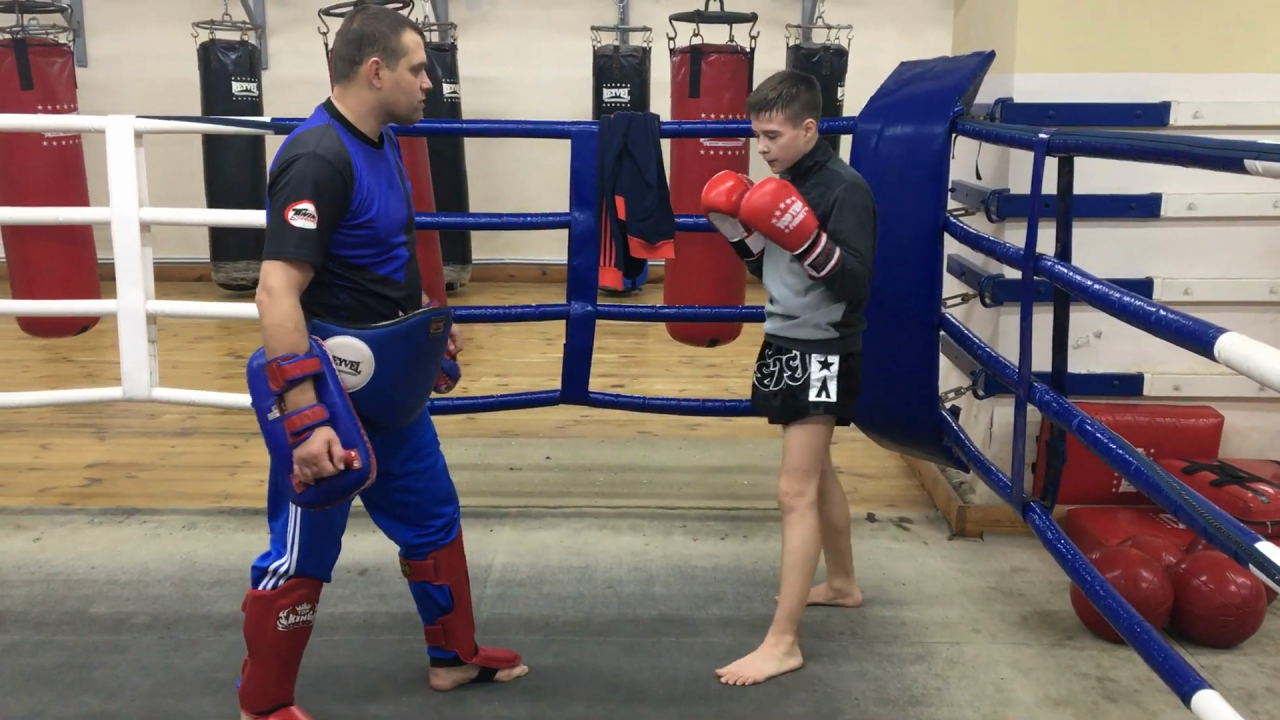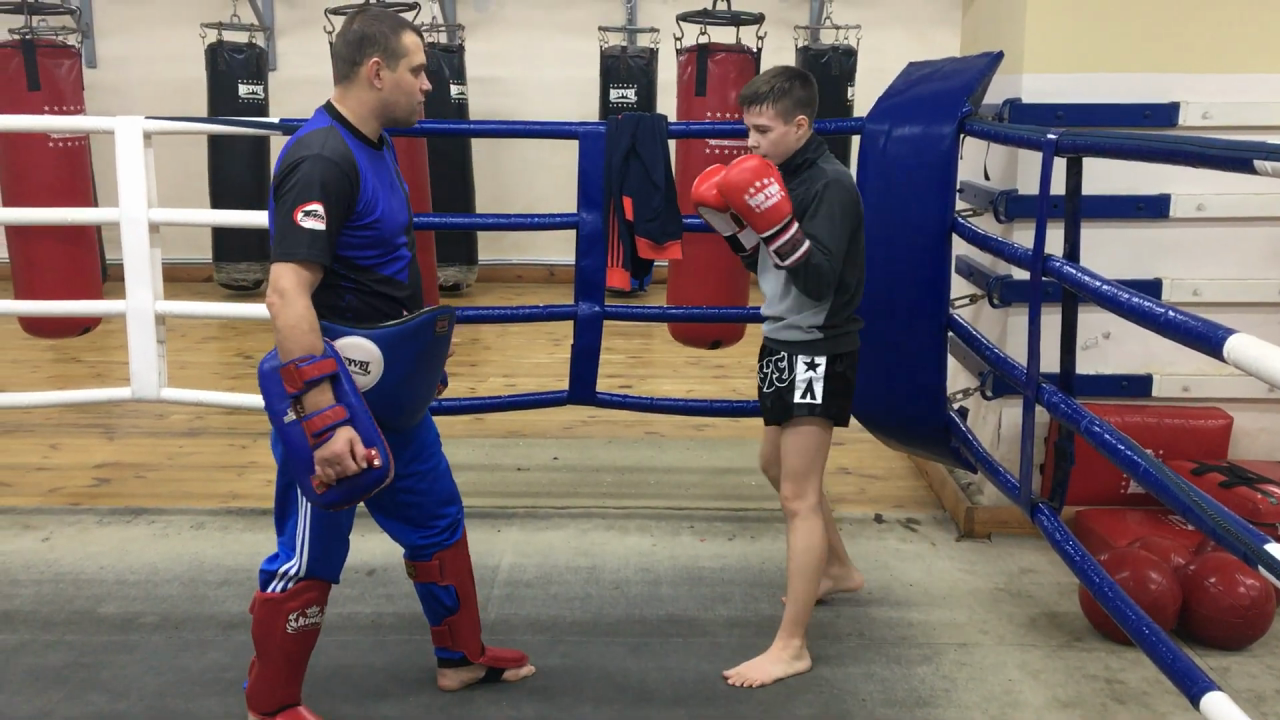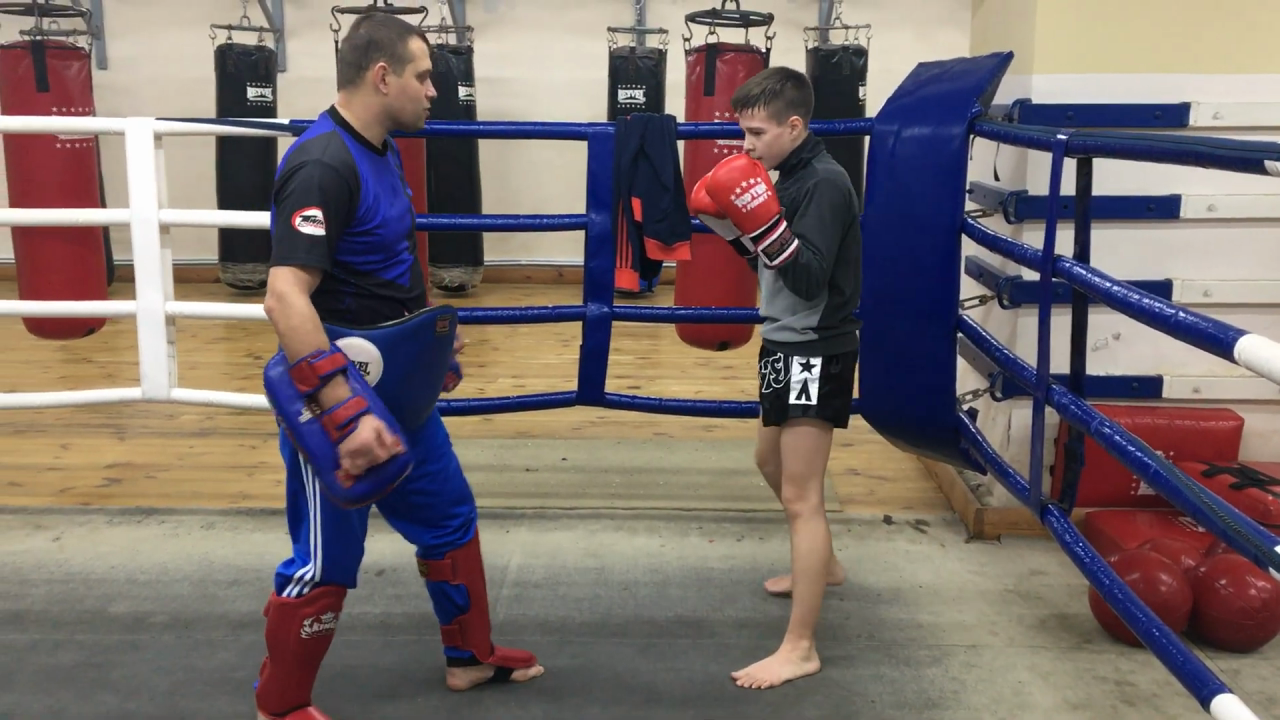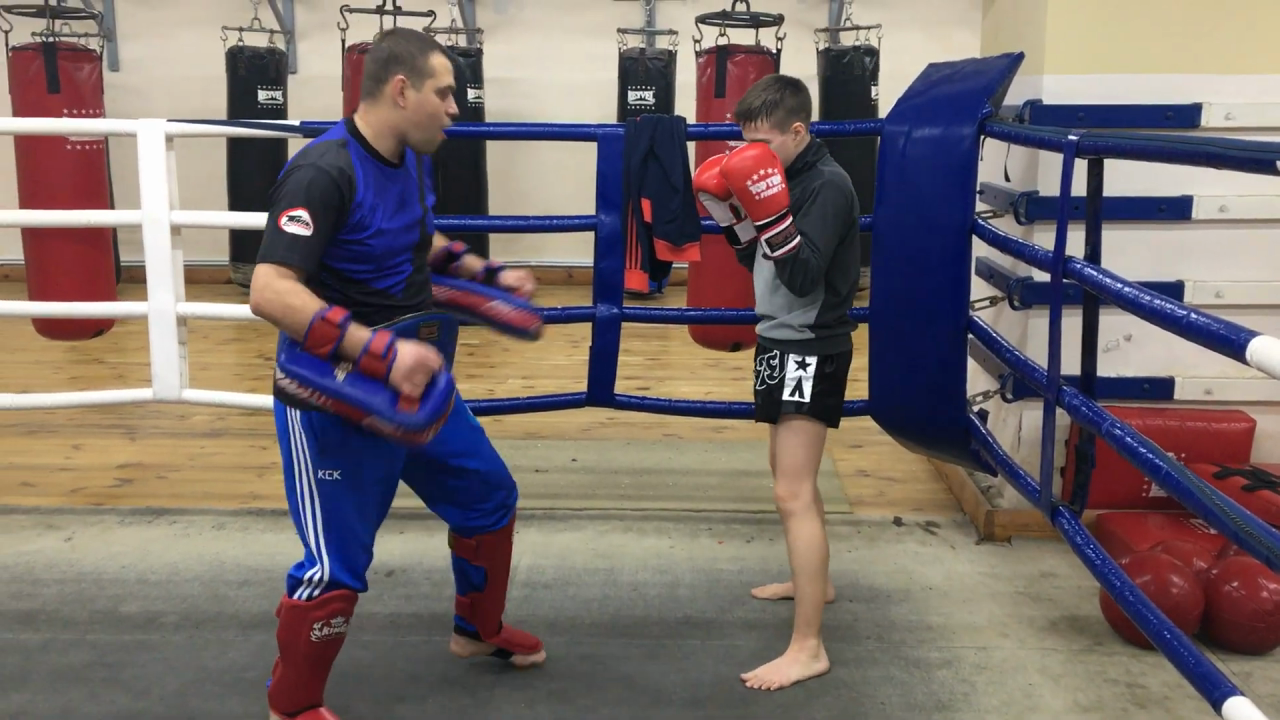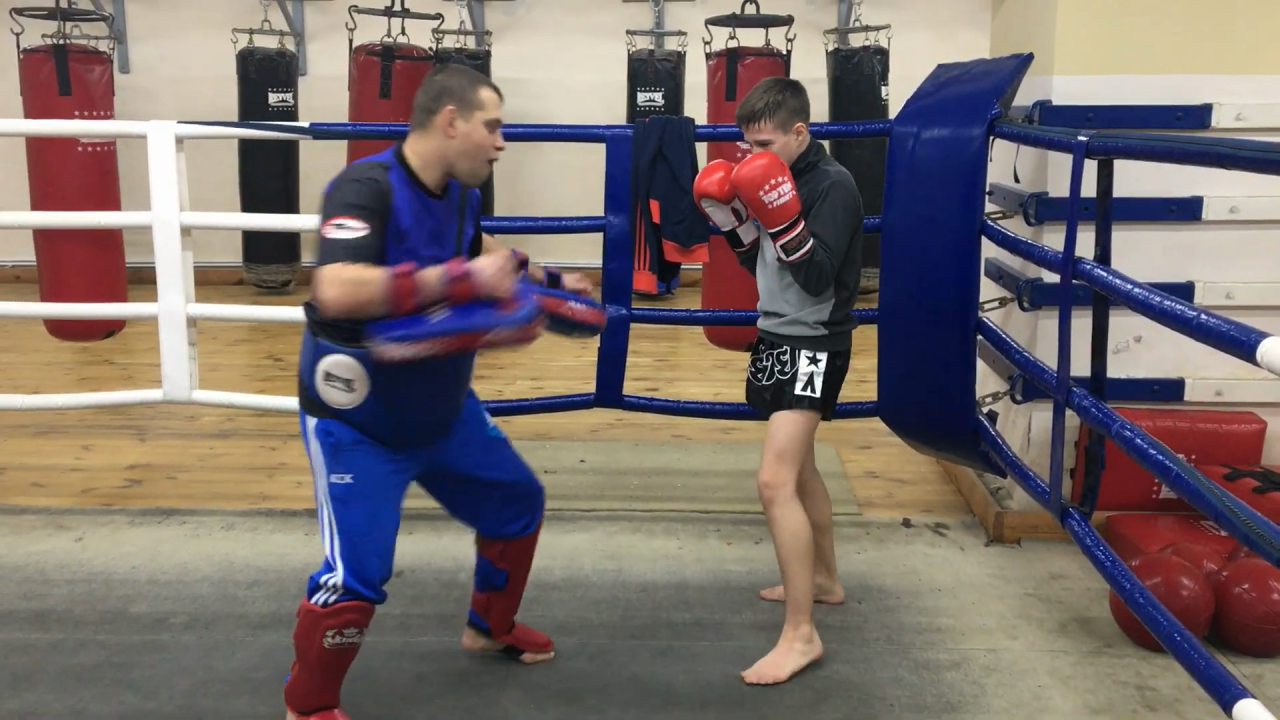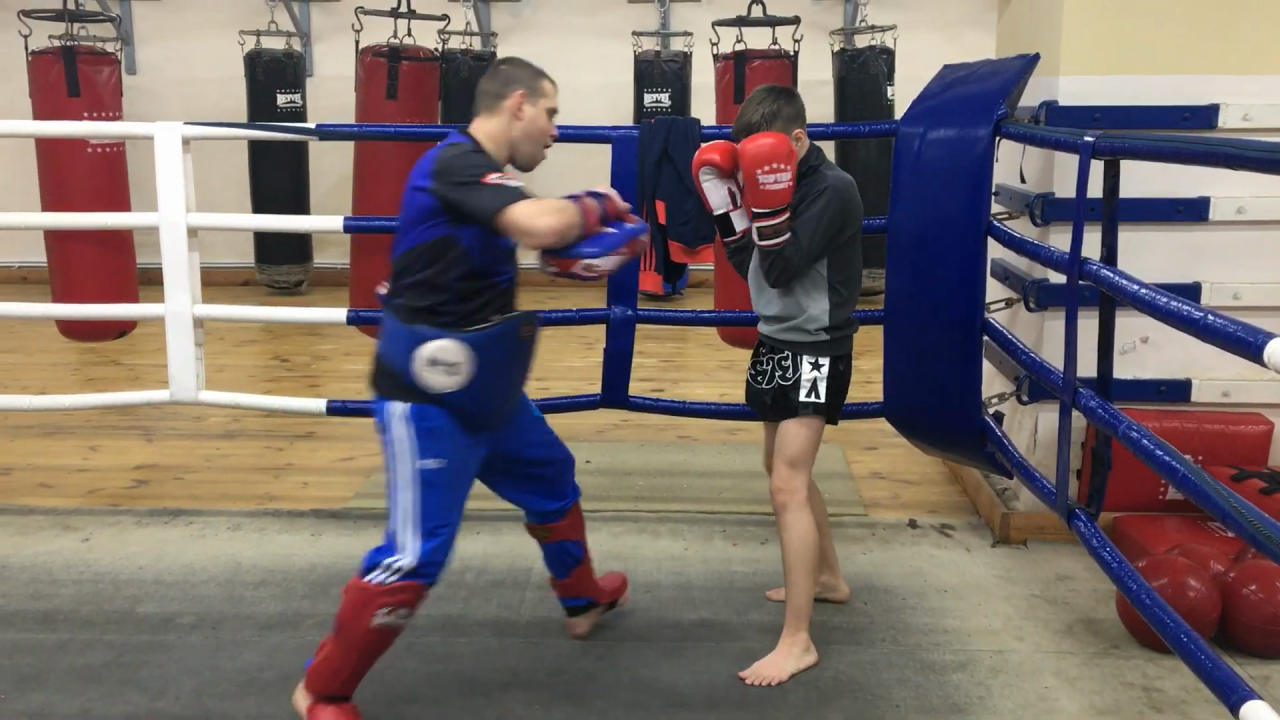
dt=0.2s
person 1, frame 1
left shoulder: (380, 143)
right shoulder: (318, 158)
right elbow: (277, 294)
left wrist: (427, 321)
right wrist: (305, 420)
right hip: (331, 392)
left knee: (433, 519)
right knee: (301, 553)
left ankle: (454, 655)
person 1, frame 2
left shoulder: (373, 145)
right shoulder: (322, 160)
right elbow: (288, 296)
right wrist: (326, 421)
right hip: (334, 391)
left knee: (436, 519)
right knee: (309, 557)
left ankle: (461, 655)
person 1, frame 3
left shoulder: (380, 149)
right shoulder: (324, 165)
right elbow: (287, 298)
left wrist: (425, 321)
right wrist: (346, 415)
left hip: (394, 384)
right hip: (335, 398)
left knee: (449, 516)
right knee: (325, 563)
left ankle: (471, 657)
person 1, frame 4
left shoulder: (411, 160)
right shoulder: (323, 172)
right elbow: (270, 292)
left wrist: (487, 271)
right wrist: (377, 349)
left hip: (413, 383)
left knee: (488, 494)
right knee: (336, 568)
left ankle: (479, 629)
person 1, frame 5
left shoulder: (459, 190)
right shoulder: (362, 187)
right elbow: (335, 293)
left wrist: (549, 279)
right wrist: (451, 279)
left hip: (440, 400)
right hip: (356, 410)
left knee: (515, 500)
right knee: (356, 573)
left ankle: (490, 625)
person 1, frame 6
left shoulder: (467, 167)
right shoulder: (459, 164)
right elbow: (540, 224)
right wrist: (600, 207)
left hip: (478, 383)
right hip: (430, 388)
left knee: (550, 479)
right knee: (414, 555)
left ankle: (581, 597)
person 2, frame 1
left shoulder: (845, 187)
right shoulder: (784, 183)
left elbow: (852, 282)
left wrist: (803, 234)
right wrist: (736, 229)
left hip: (824, 353)
right hip: (784, 344)
left knee: (795, 493)
right knee: (817, 475)
left ankle: (783, 642)
right ankle: (840, 582)
person 2, frame 2
left shoulder: (831, 183)
right shoulder: (786, 177)
left elbow: (817, 279)
left wrist: (773, 218)
right wrist: (732, 224)
left hip: (818, 353)
right hip: (786, 346)
left knee: (798, 497)
right knee: (778, 468)
left ankle: (791, 646)
right ankle: (838, 569)
person 2, frame 3
left shoulder: (825, 183)
right shoulder: (788, 177)
left elbow: (807, 279)
left wrist: (763, 216)
right wrist: (732, 227)
left hip: (816, 355)
right hip: (789, 348)
left knee: (800, 499)
right knee: (771, 463)
left ankle: (800, 648)
right ankle: (819, 567)
person 2, frame 4
left shoulder: (828, 186)
right shoulder: (782, 180)
left elbow: (804, 277)
left wrist: (770, 208)
right wrist: (729, 215)
left hip: (809, 353)
right hip: (780, 345)
left knee: (791, 495)
right knee: (791, 473)
left ankle: (807, 646)
right ankle: (813, 578)
person 2, frame 5
left shoulder: (834, 186)
right shoulder: (776, 183)
left elbow: (816, 276)
left wrist: (780, 214)
right wrist: (729, 216)
left hip: (812, 349)
right hip: (776, 340)
left knee: (774, 481)
right knee: (798, 468)
left ankle: (799, 634)
right ankle: (823, 577)
person 2, frame 6
left shoulder: (833, 189)
right shoulder: (780, 185)
left elbow: (781, 270)
right elbow: (749, 265)
left wrist: (769, 201)
right wrist: (722, 200)
left hip: (815, 353)
right hip: (776, 344)
left knee: (787, 489)
right knee: (789, 469)
left ankle: (797, 641)
right ankle: (827, 577)
